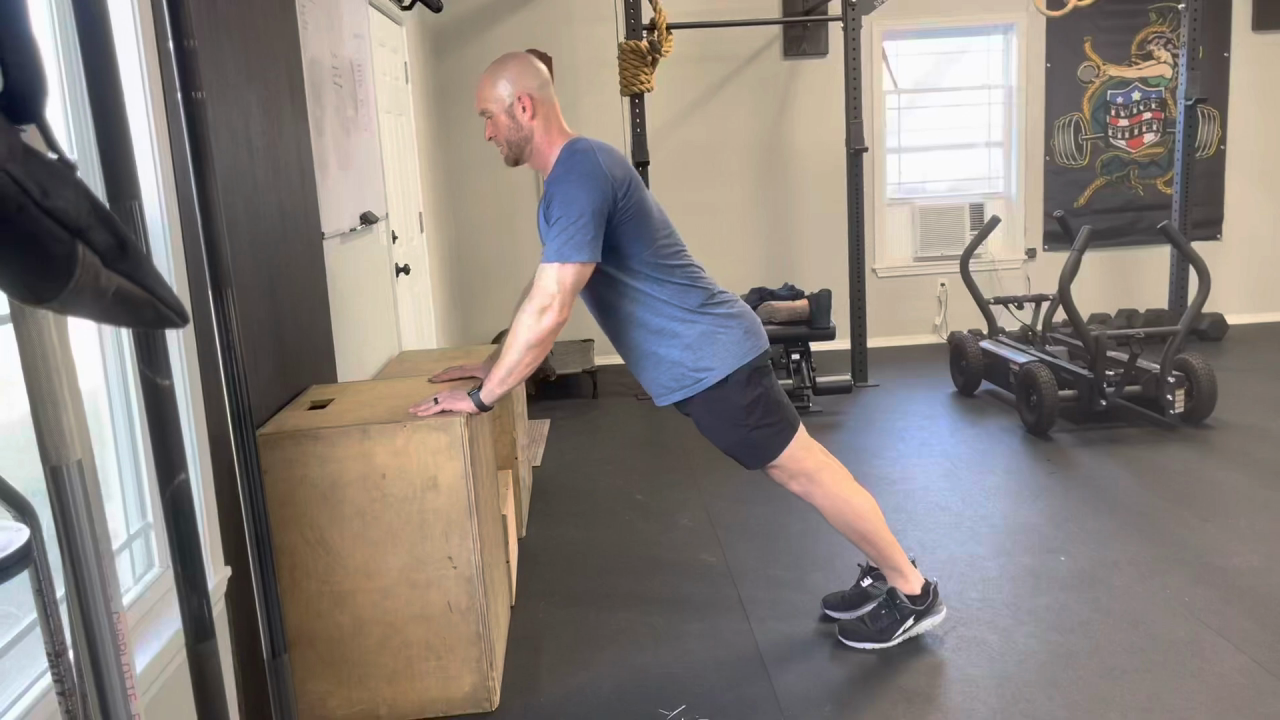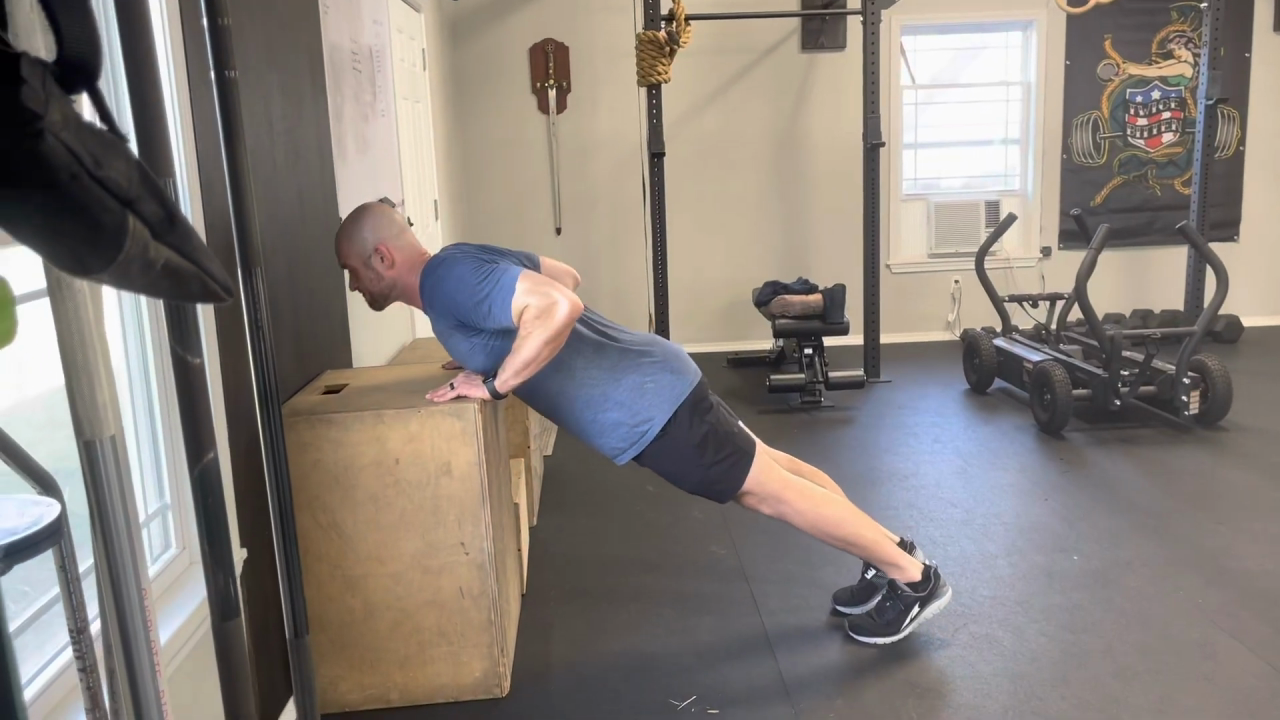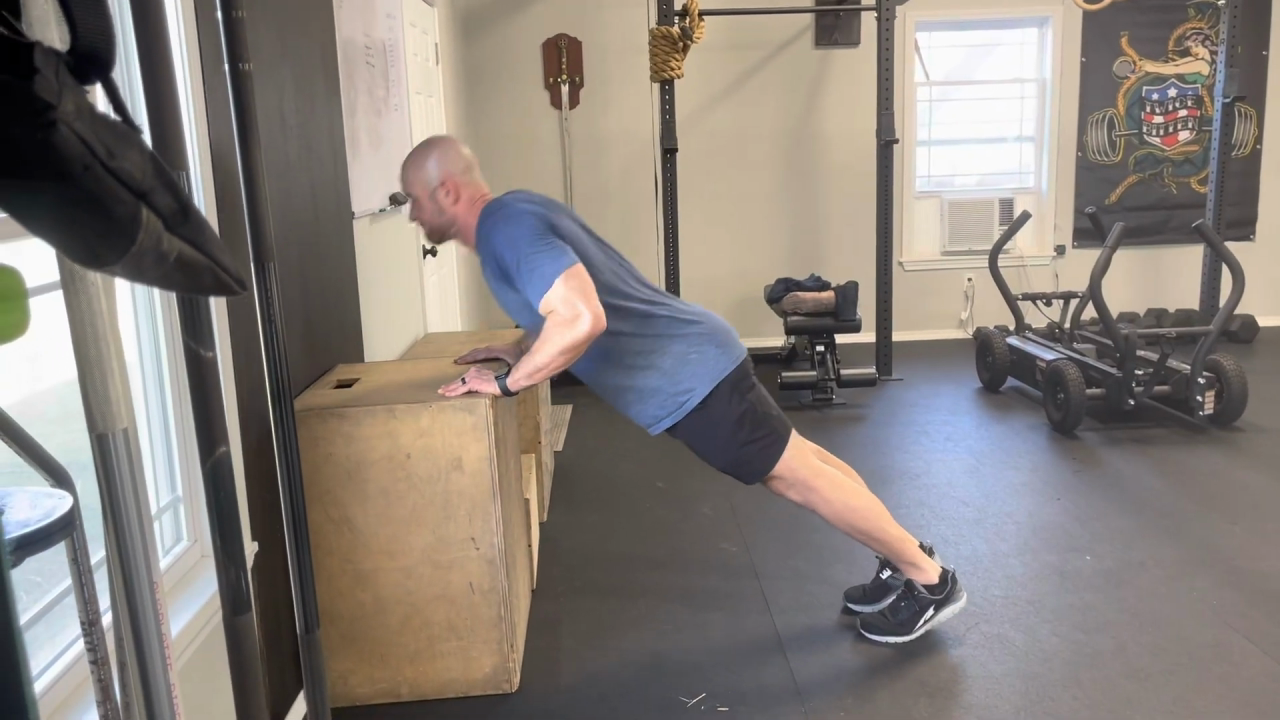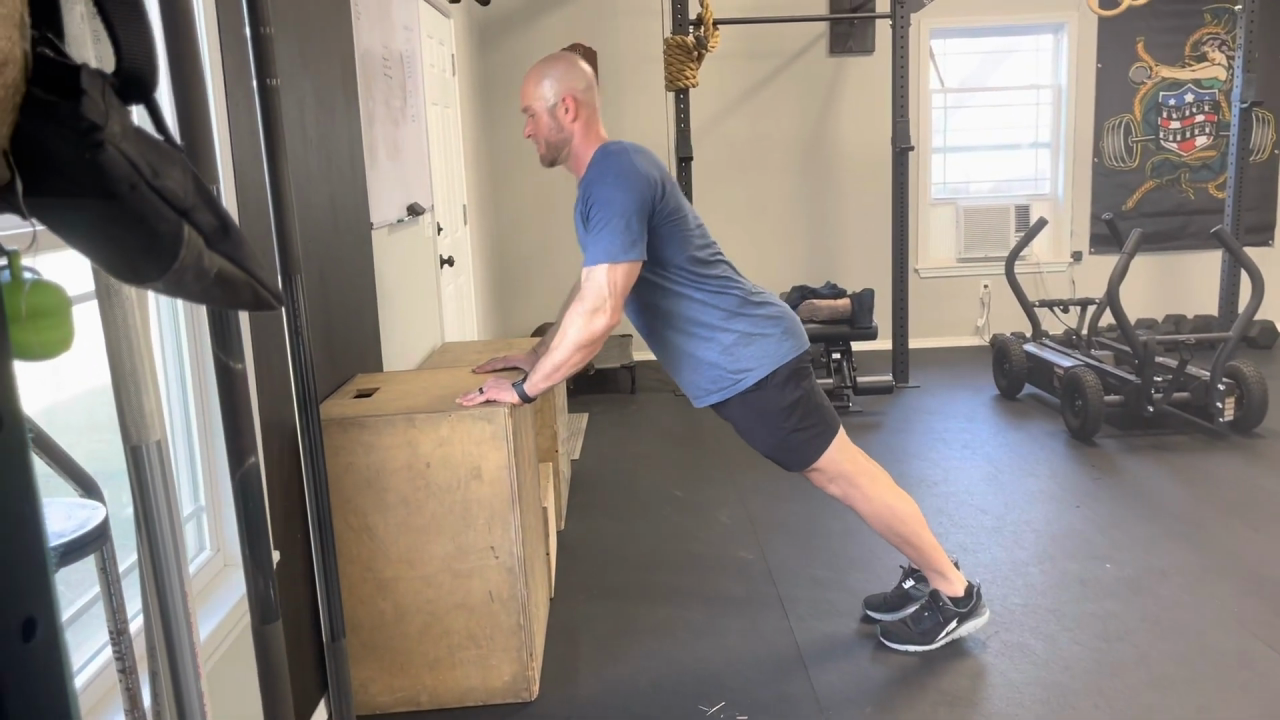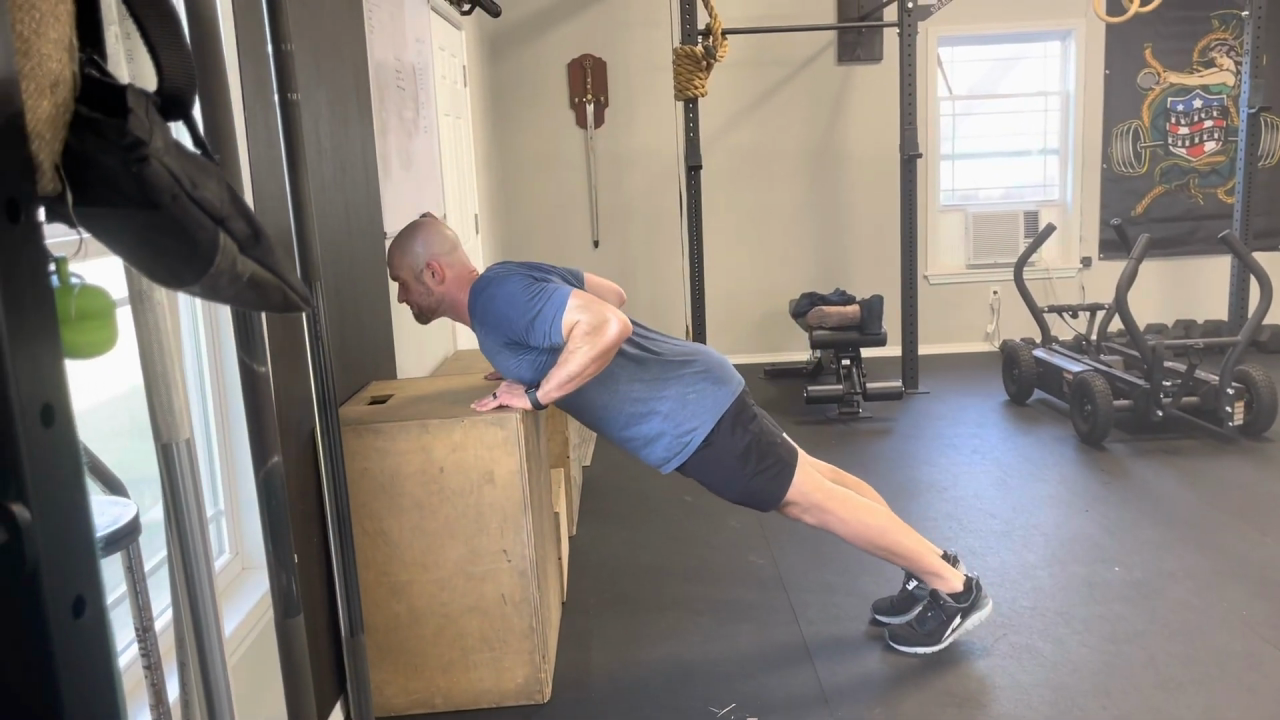
dt=1s
person 1, frame 1
left shoulder: (577, 174)
right shoulder: (581, 163)
left elbow: (548, 311)
right elbow: (551, 292)
left wrist: (482, 398)
right wrist: (495, 365)
left hip: (706, 360)
right hip: (710, 348)
left knee: (802, 470)
right knee: (799, 464)
left ankle: (912, 593)
right ankle: (885, 573)
person 1, frame 2
left shoulder: (448, 281)
right shoulder: (461, 262)
left elbow: (560, 308)
right elbow: (566, 275)
left wrist: (493, 384)
left hip: (647, 407)
right hip: (655, 380)
left knee: (771, 490)
right knee: (769, 469)
left ankle: (912, 577)
right ankle: (888, 553)
person 1, frame 3
left shoulder: (506, 229)
right shoulder: (517, 209)
left elbow: (584, 321)
left wrist: (506, 381)
right wrist: (516, 349)
left hip: (688, 380)
right hip: (695, 355)
left knee: (802, 477)
right knee: (800, 463)
left ankle: (928, 581)
right ankle: (905, 561)
person 1, frame 4
left shoulder: (614, 178)
right shoulder: (614, 169)
left elbow: (597, 313)
right elbow: (594, 288)
left wrist: (525, 390)
right wrist: (538, 356)
left hip: (746, 361)
right hip: (748, 351)
left knee: (842, 473)
right knee: (839, 468)
left ankle: (955, 594)
right ankle: (927, 575)
person 1, frame 5
left shoulder: (497, 301)
right shoulder: (508, 278)
left elbow: (609, 326)
right elbow: (611, 292)
left wrist: (537, 394)
right wrist: (534, 367)
left hip: (691, 417)
right hip: (697, 391)
left knee: (815, 499)
right knee: (812, 480)
left ankle: (954, 587)
right ankle: (930, 568)
